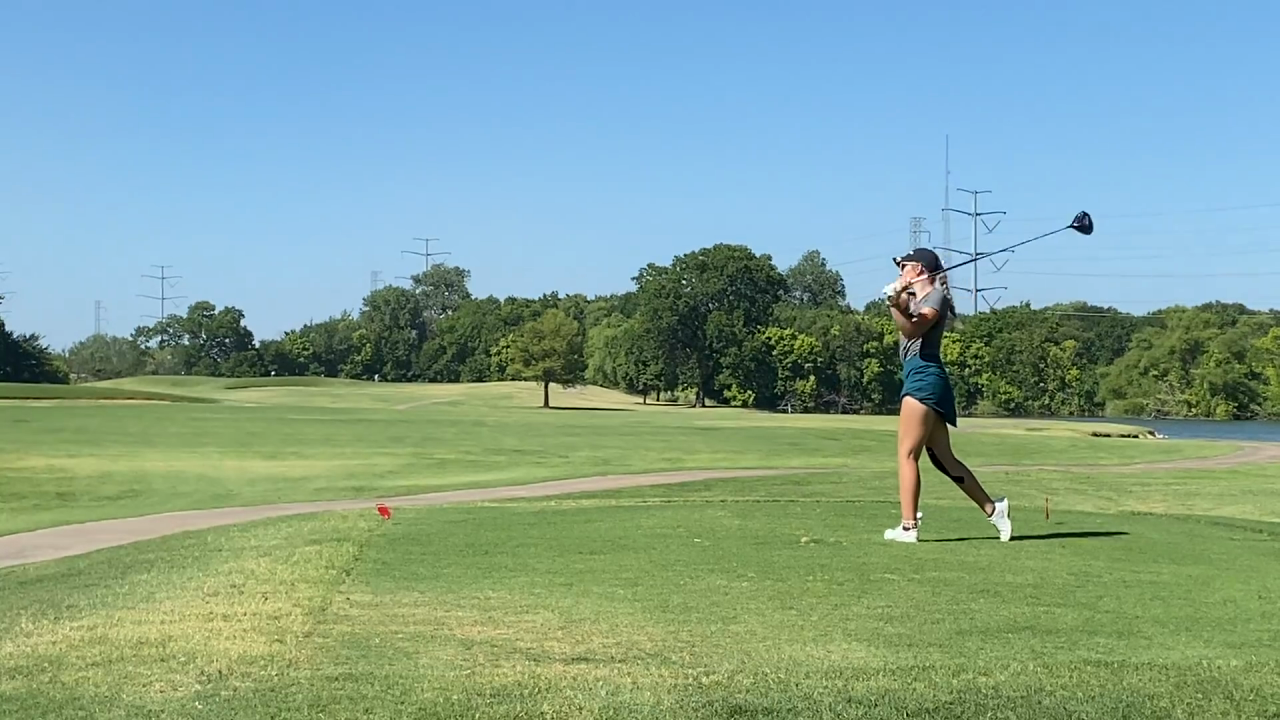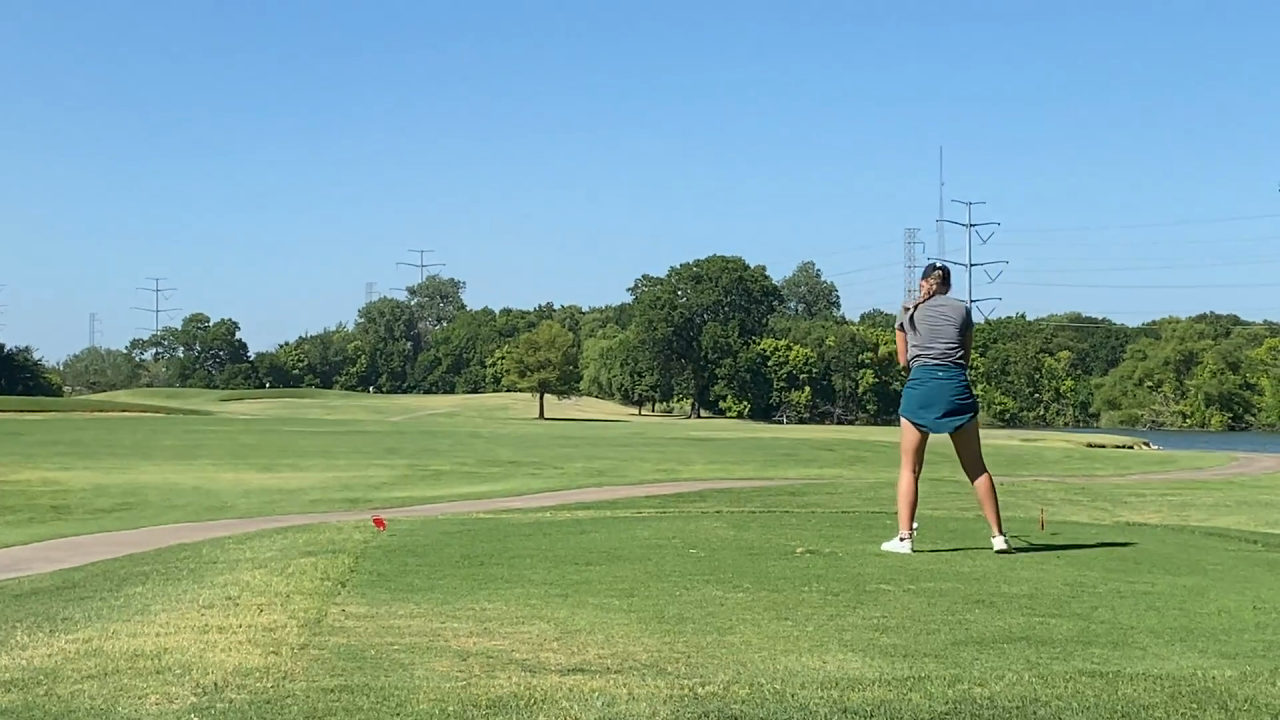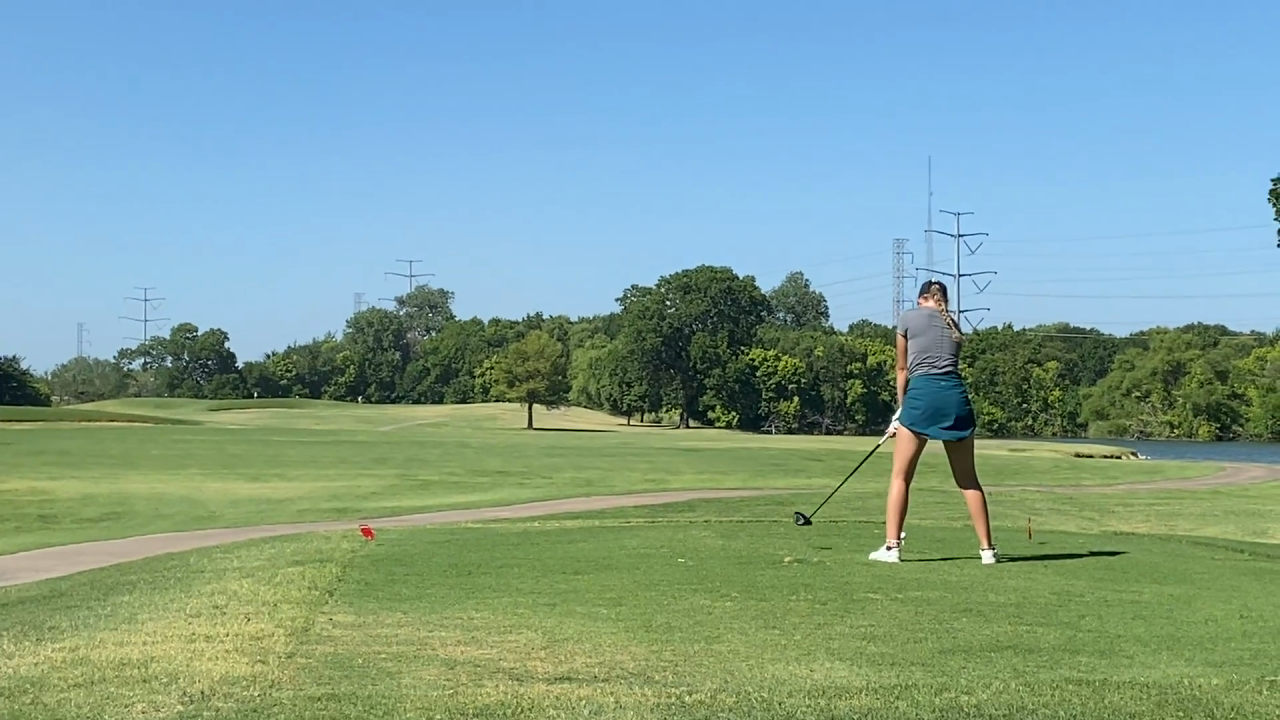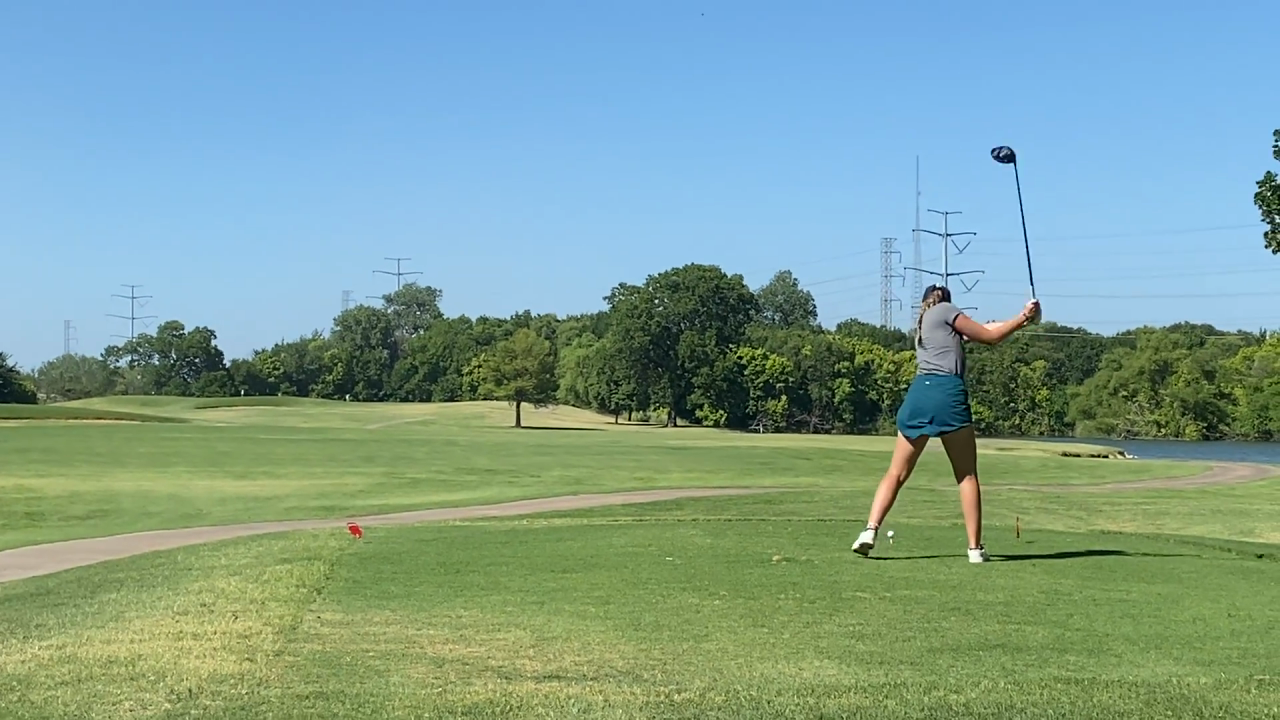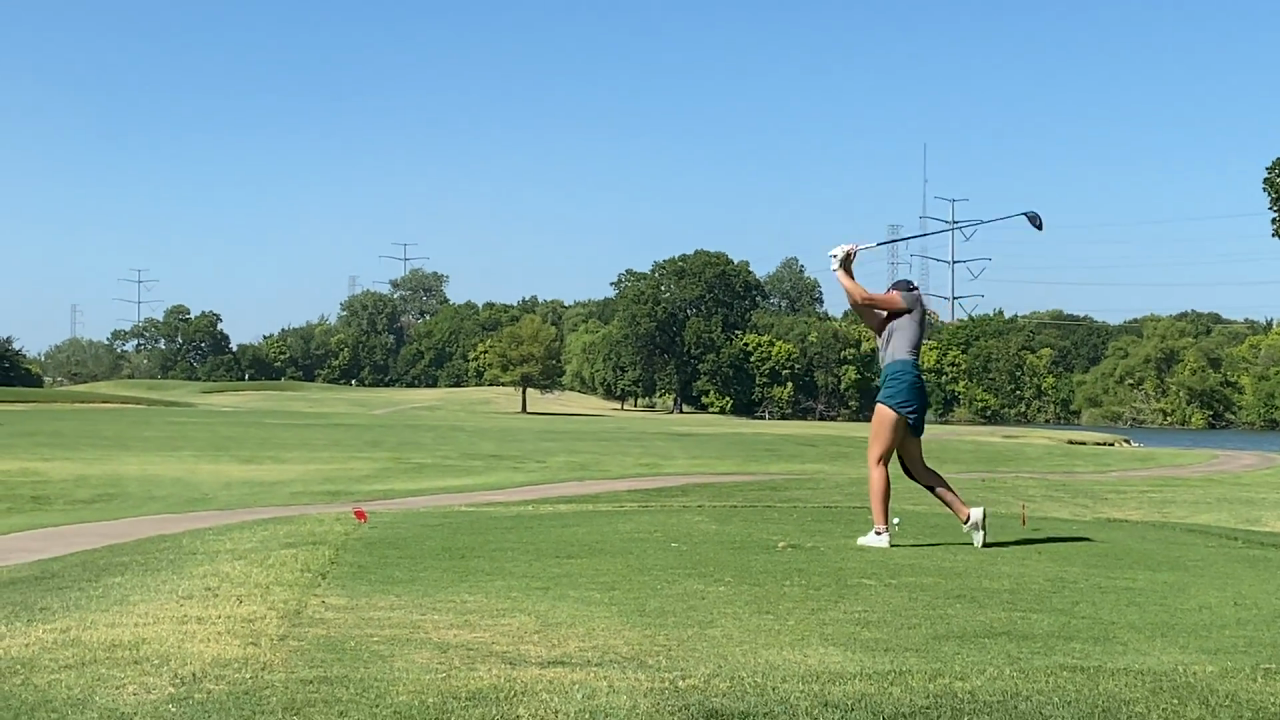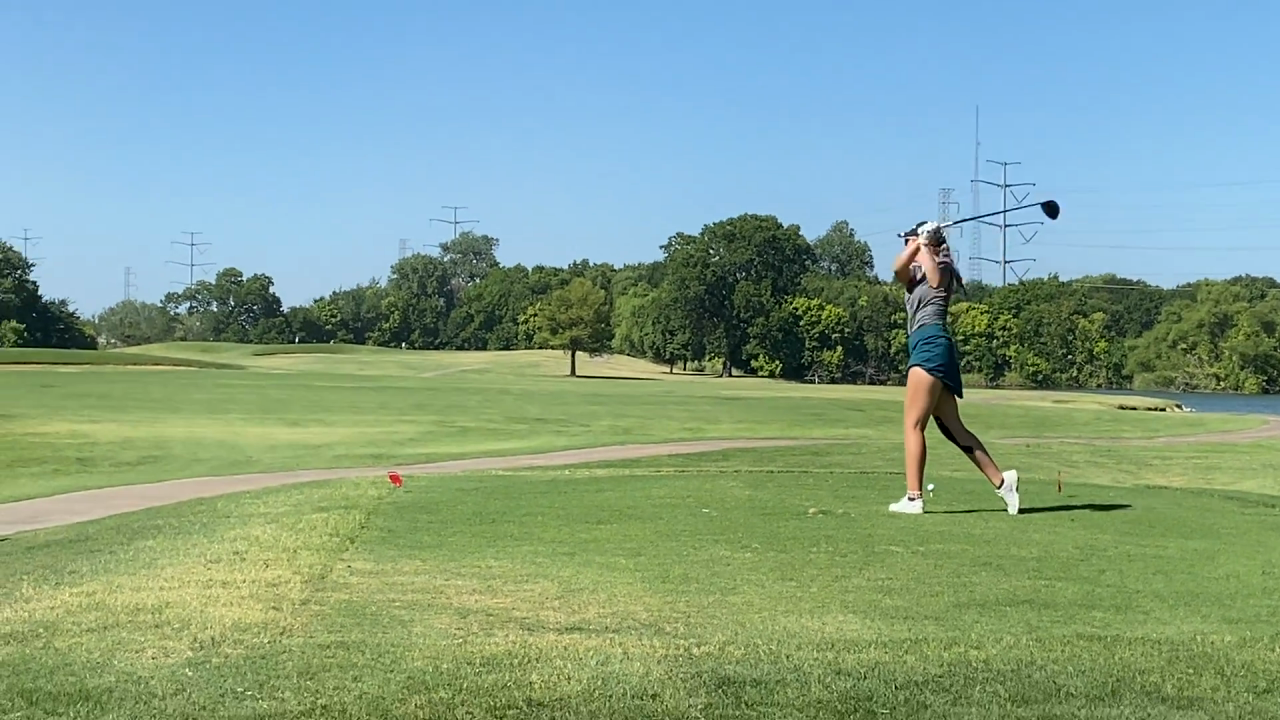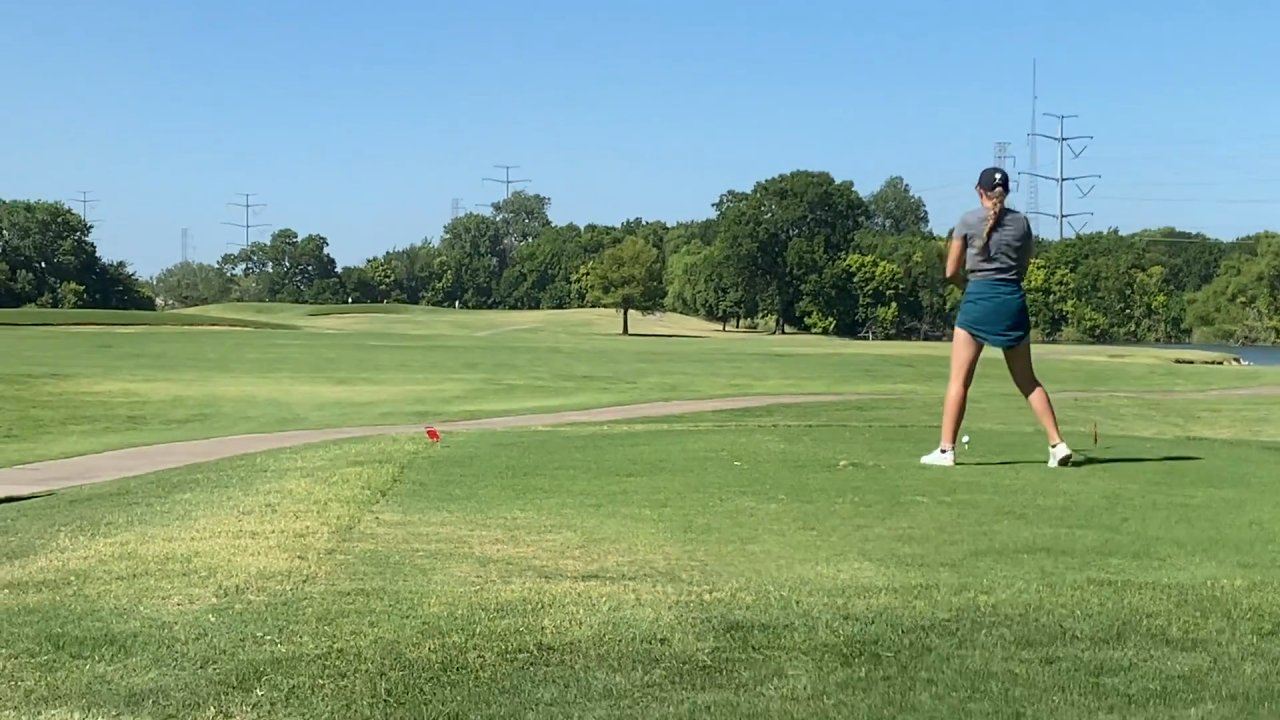
dt=0.7s
person 1, frame 1
left shoulder: (937, 297)
right shoulder: (910, 294)
left elbow: (911, 329)
right elbow: (900, 314)
left wrist: (898, 306)
right wrist: (894, 299)
left hip: (924, 377)
right hip: (919, 379)
left knee: (907, 454)
right knee: (942, 457)
left ankle: (908, 526)
right ankle: (993, 509)
person 1, frame 2
left shoulder: (907, 311)
right shoulder: (962, 310)
right elbow: (966, 353)
left hip: (920, 387)
right hip: (957, 387)
left knee: (909, 468)
right knee: (975, 467)
left ankle: (904, 537)
right ankle: (998, 536)
person 1, frame 3
left shoulder: (908, 317)
right shoulder: (954, 327)
left elbow: (902, 369)
left wrist: (901, 408)
right wrist: (904, 411)
left hip: (921, 396)
right hip: (956, 396)
left knee: (900, 476)
right knee: (968, 479)
left ankle: (891, 547)
right ankle: (987, 548)
person 1, frame 4
left shoulder: (922, 324)
right shoulder: (944, 311)
left elbow: (978, 330)
right elbow: (991, 337)
left wrist: (1018, 315)
right wrist: (1024, 318)
left hip: (918, 396)
right hip: (948, 394)
left knee: (896, 473)
right knee: (967, 477)
left ankle: (870, 531)
right ankle: (975, 548)
person 1, frame 5
left shoulder: (909, 301)
right shoulder: (889, 325)
left elbow: (865, 298)
right elbow: (860, 307)
left wrist: (840, 272)
right wrist: (846, 271)
left hip: (900, 383)
right hip: (900, 386)
left knee: (876, 460)
right knee: (915, 467)
left ankle: (880, 531)
right ankle: (968, 515)
person 1, frame 6
left shoulder: (943, 267)
right shoulder: (918, 270)
left elbow: (935, 281)
right elbow: (901, 270)
left wrist: (923, 239)
right wrist: (912, 249)
left hip: (931, 347)
right hip: (928, 349)
left knee: (913, 425)
right knee: (952, 427)
left ankle: (913, 498)
right ankle: (1002, 481)
person 1, frame 7
left shoulder: (967, 220)
right shoulder: (1021, 221)
left elbow: (952, 272)
right elbow: (1023, 269)
left hip: (978, 301)
right hip: (1013, 301)
left knee: (959, 379)
right knee: (1027, 381)
left ankle: (945, 450)
right ankle: (1057, 444)
